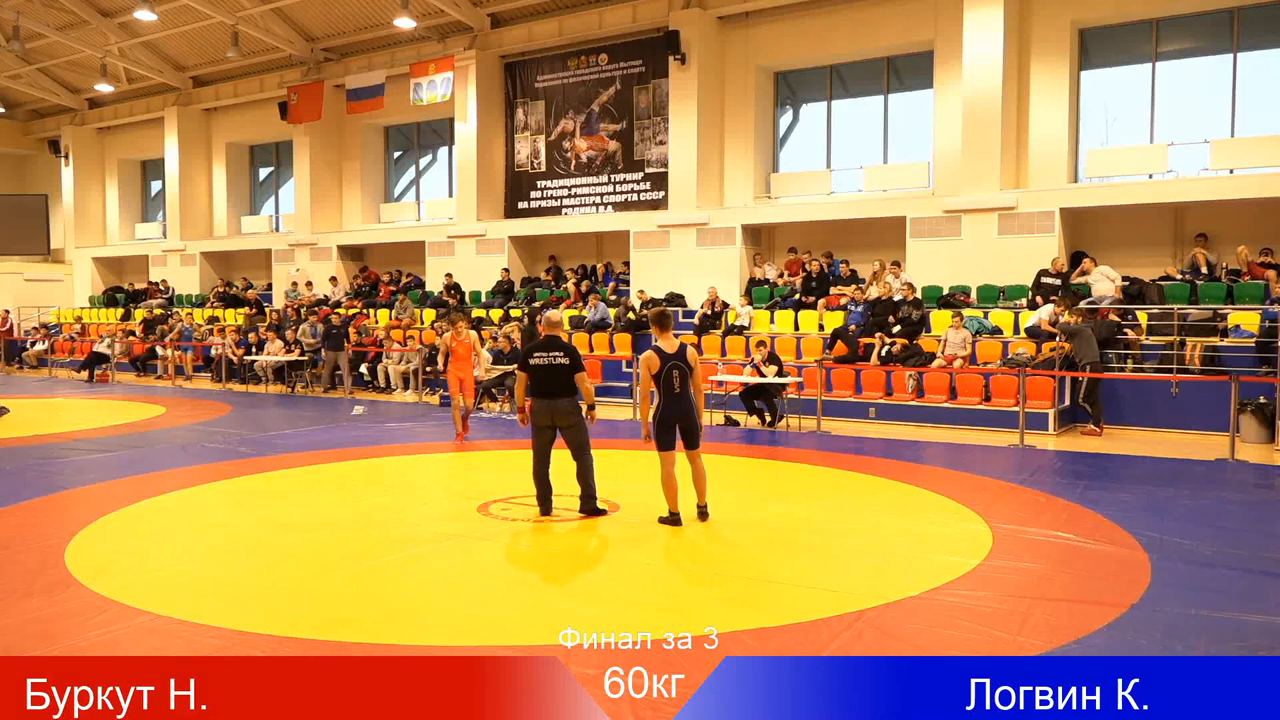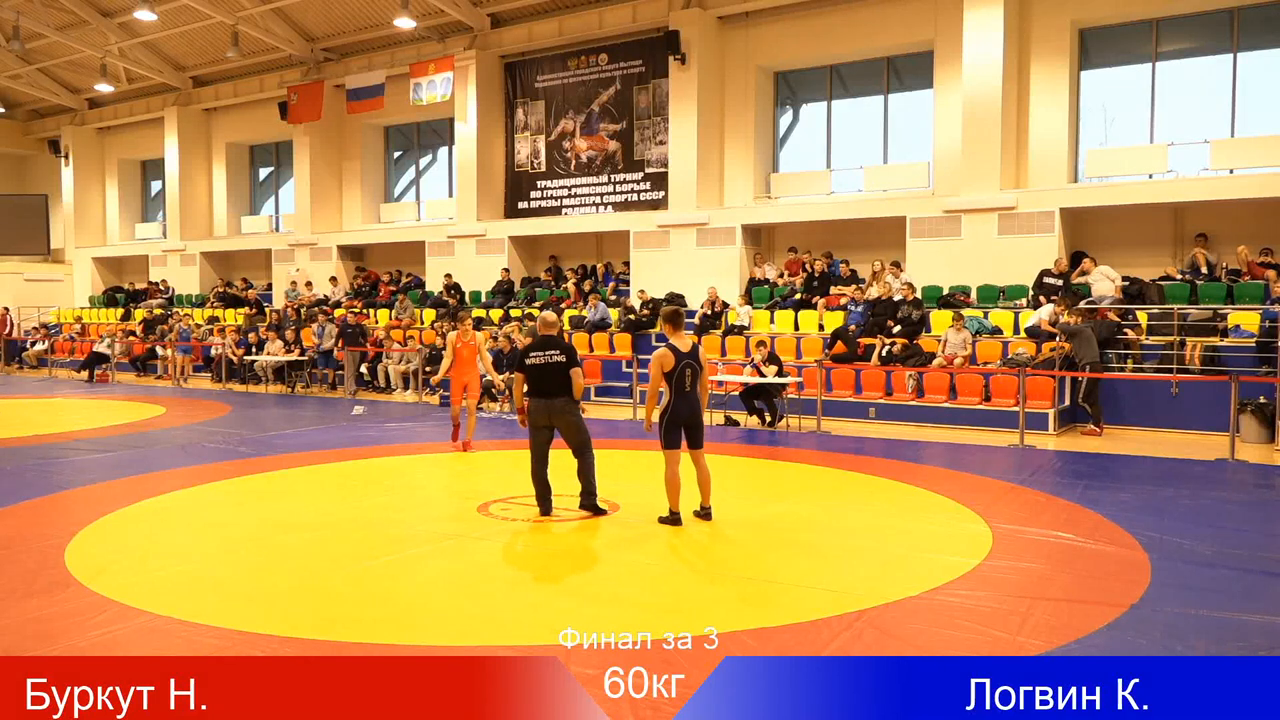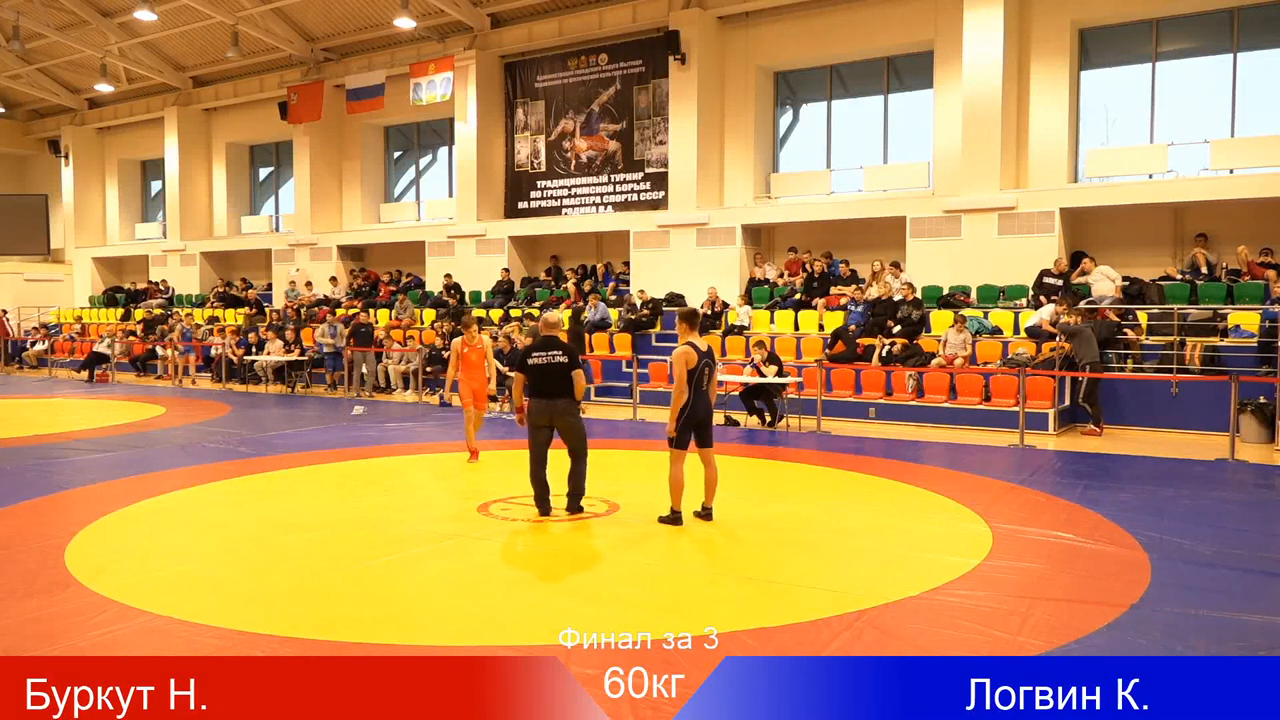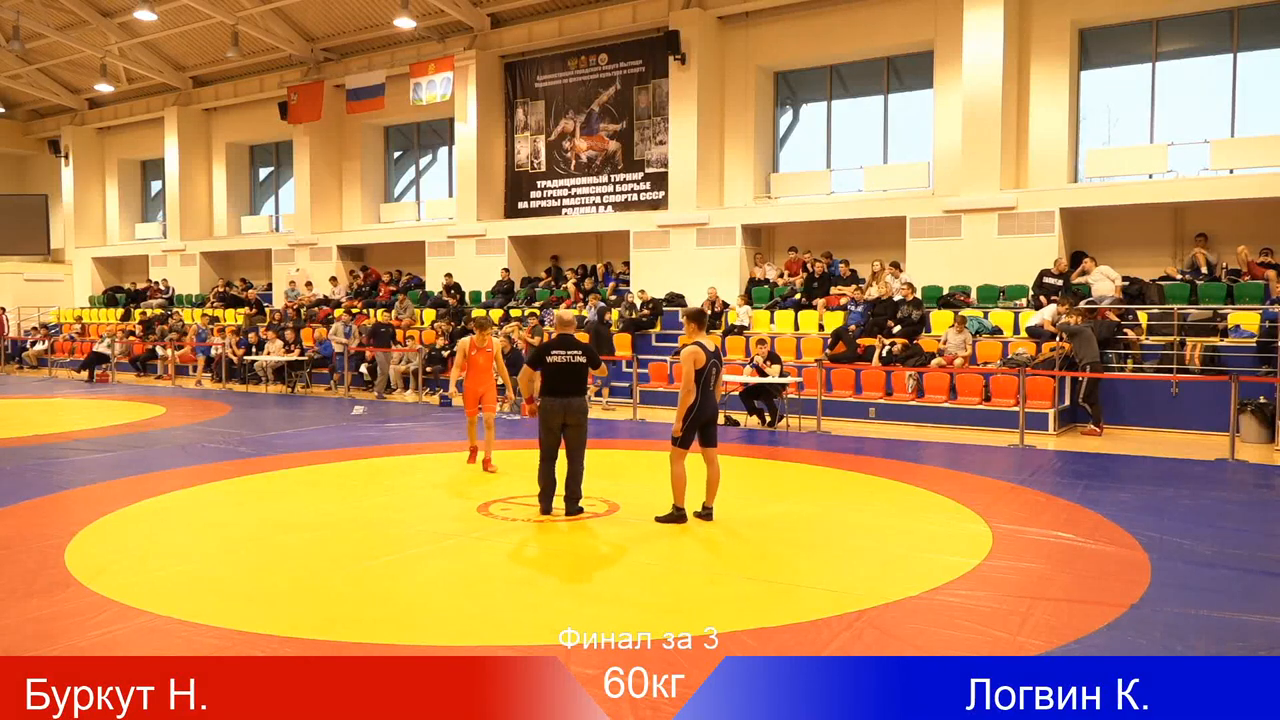
dt=0.5s
person 1, frame 1
left shoulder: (648, 357)
right shoulder: (690, 351)
left elbow: (645, 396)
right elbow: (698, 389)
left wrist: (645, 425)
right wrist: (700, 417)
left hip: (664, 412)
right hip: (688, 410)
left knee: (667, 465)
right knee: (695, 459)
left ankle: (674, 514)
right ankle: (702, 507)
person 1, frame 2
left shoulder: (661, 354)
right shoulder: (699, 351)
left elbow: (653, 392)
right elbow: (705, 388)
left wrist: (648, 417)
left hip: (672, 410)
right hip: (694, 409)
left knee: (672, 463)
right knee: (699, 460)
left ankle: (674, 514)
right ankle: (706, 508)
person 1, frame 3
left shoulder: (682, 351)
right shoulder: (710, 350)
left elbow: (679, 389)
left wrist: (672, 420)
left hip: (688, 409)
right hip: (705, 409)
left knee: (676, 462)
right knee: (708, 460)
left ankle: (675, 513)
right ankle: (707, 508)
person 1, frame 4
left shoulder: (690, 351)
right shoulder: (717, 349)
left elbow: (687, 389)
left wrist: (678, 420)
left hip: (694, 408)
right hip: (711, 408)
left knee: (676, 458)
right knee: (711, 459)
left ankle: (679, 511)
right ankle: (708, 509)
person 2, frame 1
left shoulder: (530, 350)
right shoulder: (569, 350)
left elbow: (520, 384)
right elbow: (584, 384)
left wrist: (521, 409)
right wrist: (591, 406)
left hip: (540, 407)
right hip: (567, 406)
left knee: (541, 458)
right knee: (582, 454)
left ankle: (544, 505)
right ankle: (588, 503)
person 2, frame 2
left shoulder: (527, 351)
right shoulder: (566, 348)
left elbow: (517, 385)
right elbow: (578, 381)
left wrist: (520, 411)
right wrist: (575, 401)
left hip: (537, 407)
right hip: (564, 405)
left knee: (539, 459)
right knee: (584, 451)
left ankle: (544, 505)
right ankle: (588, 498)
person 2, frame 3
left shoulder: (528, 351)
right shoulder: (568, 350)
left elbow: (517, 385)
right elbow: (580, 382)
left wrist: (519, 410)
right wrist: (576, 402)
left hip: (538, 407)
right hip: (565, 406)
left knee: (537, 459)
right knee: (578, 454)
left ankle: (543, 505)
right ankle: (574, 501)
person 2, frame 4
left shoulder: (544, 348)
right shoulder: (585, 349)
left elbow: (524, 378)
right elbow: (603, 372)
left wrist: (529, 401)
left hip: (550, 405)
right hip: (576, 405)
left knee: (547, 457)
right knee: (575, 458)
left ankle: (545, 503)
right ankle: (572, 504)
